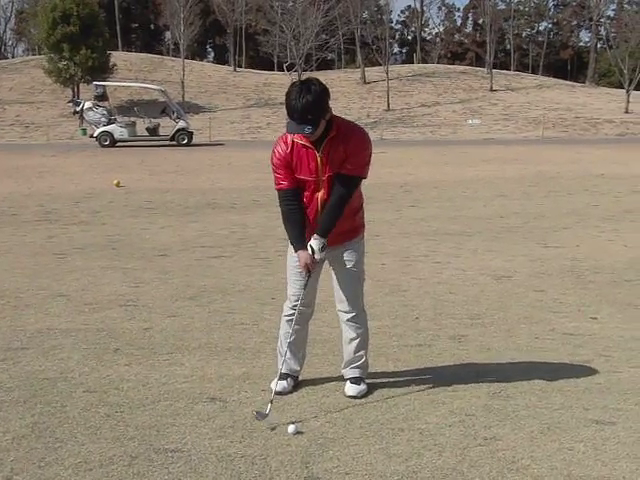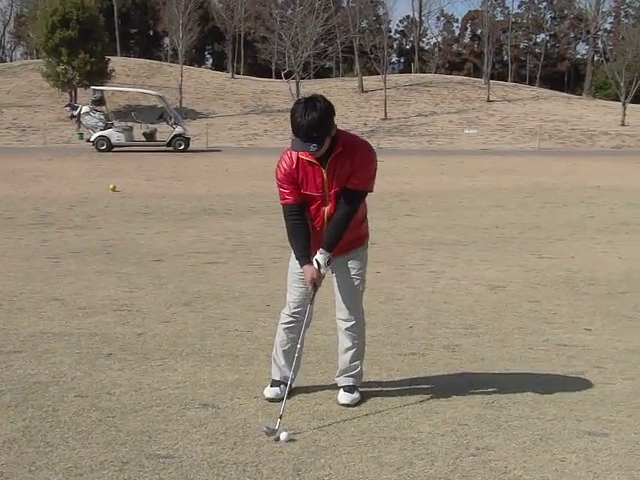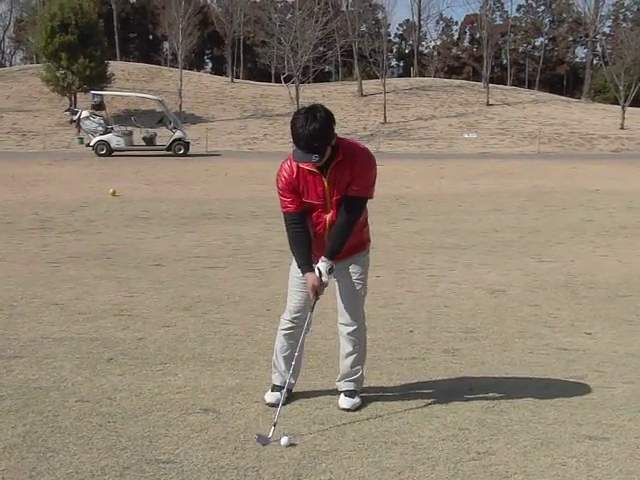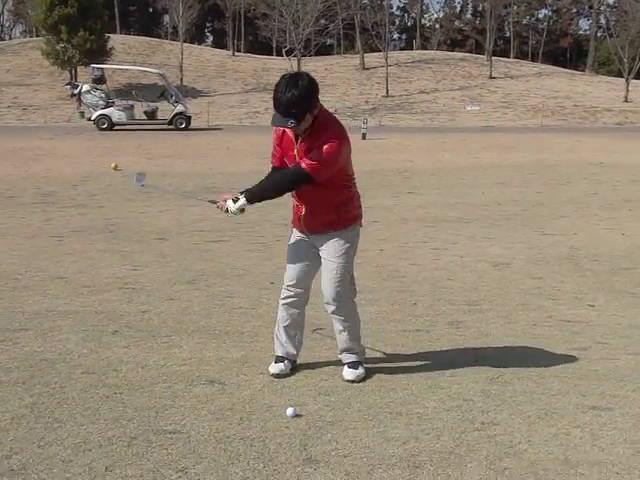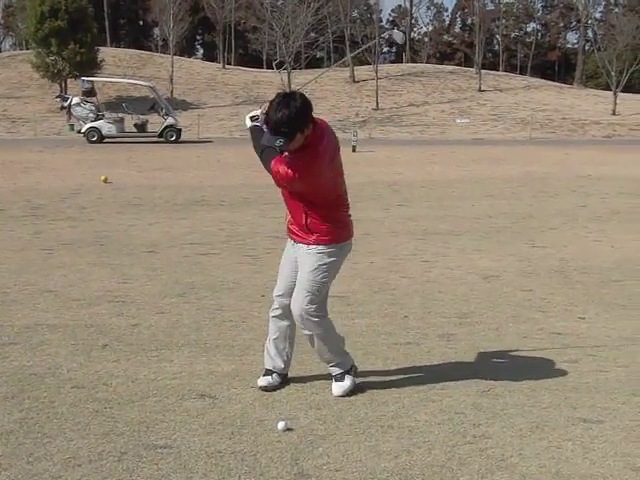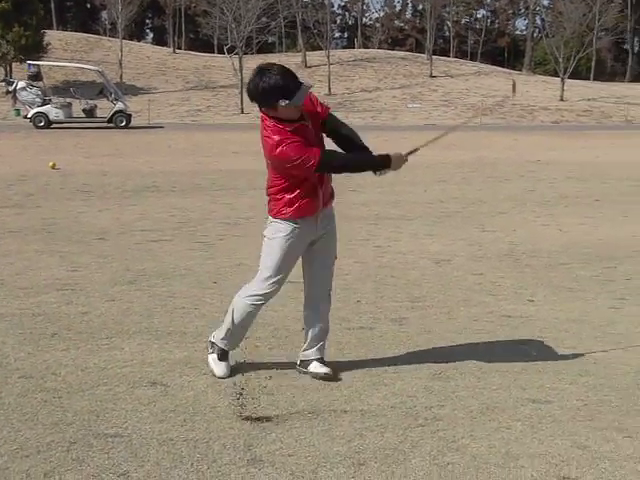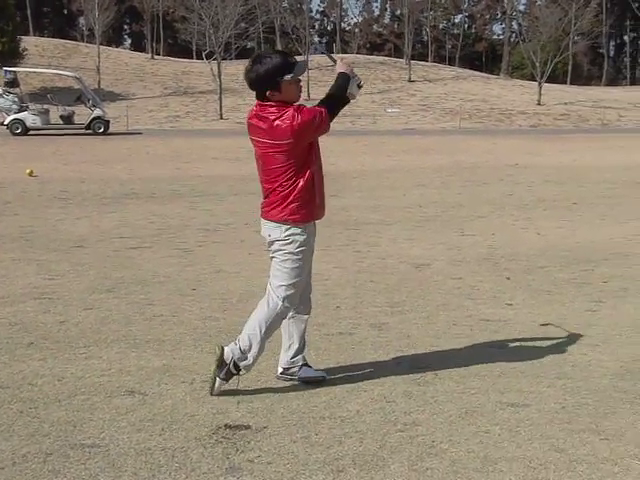
dt=0.4s
person 1, frame 1
left shoulder: (355, 138)
right shoulder: (284, 148)
left elbow: (343, 193)
right elbow: (289, 201)
left wrist: (320, 238)
right wrist: (299, 247)
left hip: (346, 237)
right hip: (304, 239)
left knee: (351, 307)
right knee: (296, 305)
left ankle: (355, 372)
right ankle: (288, 370)
person 1, frame 2
left shoulder: (361, 152)
right shoulder: (288, 162)
left elbow: (348, 208)
right elbow: (294, 216)
left wrist: (325, 253)
right wrist: (305, 261)
left hip: (349, 247)
right hip: (307, 248)
left knee: (350, 316)
right knee: (293, 313)
left ankle: (349, 380)
right ankle: (281, 376)
person 1, frame 3
left shoulder: (360, 159)
right shoulder: (289, 170)
left elbow: (350, 215)
right elbow: (295, 223)
left wrist: (328, 261)
right wrist: (307, 269)
left hip: (351, 252)
right hip: (308, 253)
left knee: (352, 320)
right knee: (293, 318)
left ankle: (349, 385)
right ankle: (281, 382)
person 1, frame 4
left shoulder: (332, 138)
right shoulder: (285, 130)
left elbow: (291, 180)
right elbow: (279, 172)
left wrist: (245, 200)
right wrist: (243, 196)
left hip: (338, 227)
right hip: (303, 225)
left knee: (336, 295)
right knee: (292, 291)
left ankle: (352, 356)
right ankle: (286, 353)
person 1, frame 5
left shoulder: (300, 168)
right shoulder: (321, 128)
left elbow: (272, 160)
left wrist: (257, 129)
right wrist: (263, 127)
left hip: (325, 242)
right hip: (302, 237)
left knee: (305, 309)
right knee: (281, 301)
left ankle: (343, 368)
right ankle: (276, 367)
person 1, frame 6
left shoulder: (305, 104)
right shoulder: (279, 142)
left elbow: (335, 128)
right elbow: (330, 162)
left wrist: (371, 158)
right wrist: (384, 162)
left hip: (321, 212)
right hip: (288, 221)
left knee: (319, 287)
right knee: (265, 286)
left ankle: (311, 356)
right ankle: (221, 344)
person 1, frame 7
left shoulder: (258, 116)
right shoulder: (294, 122)
right elbow: (326, 111)
left wrist: (343, 91)
right wrist: (342, 76)
left hip: (287, 220)
right hip: (291, 224)
left knee: (299, 297)
right knee: (282, 297)
left ankle: (292, 363)
right ankle: (236, 357)
